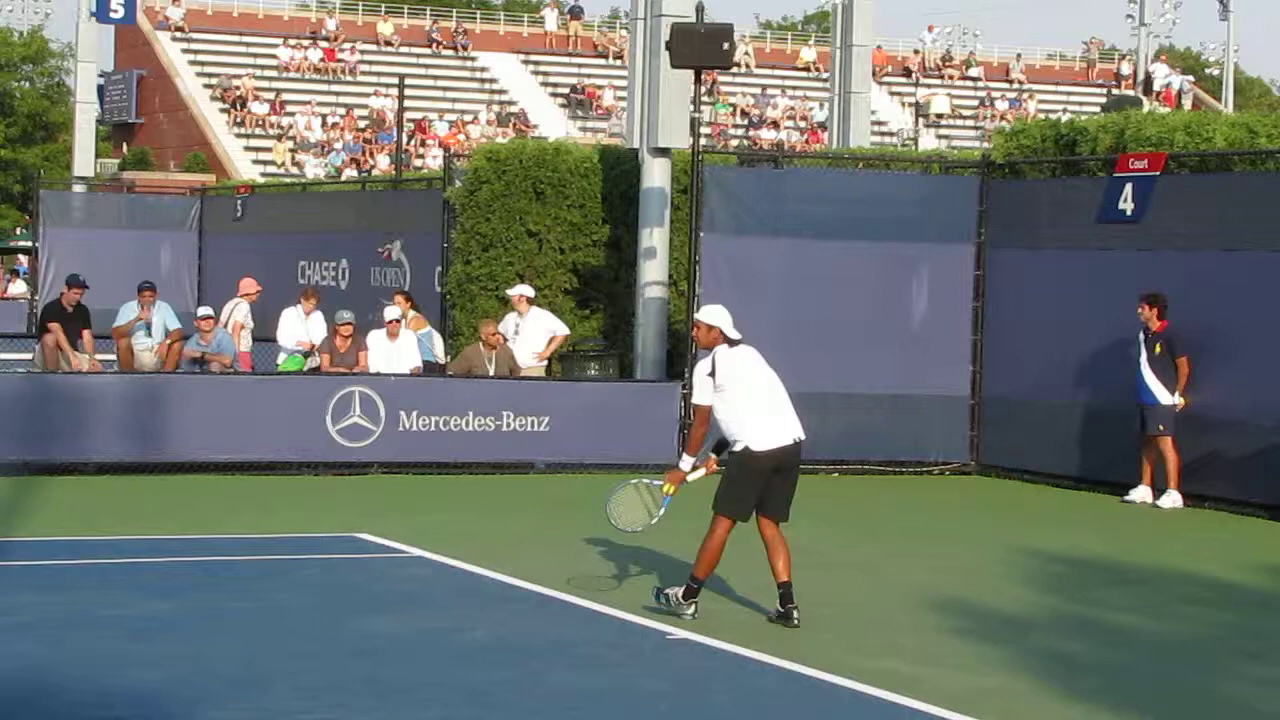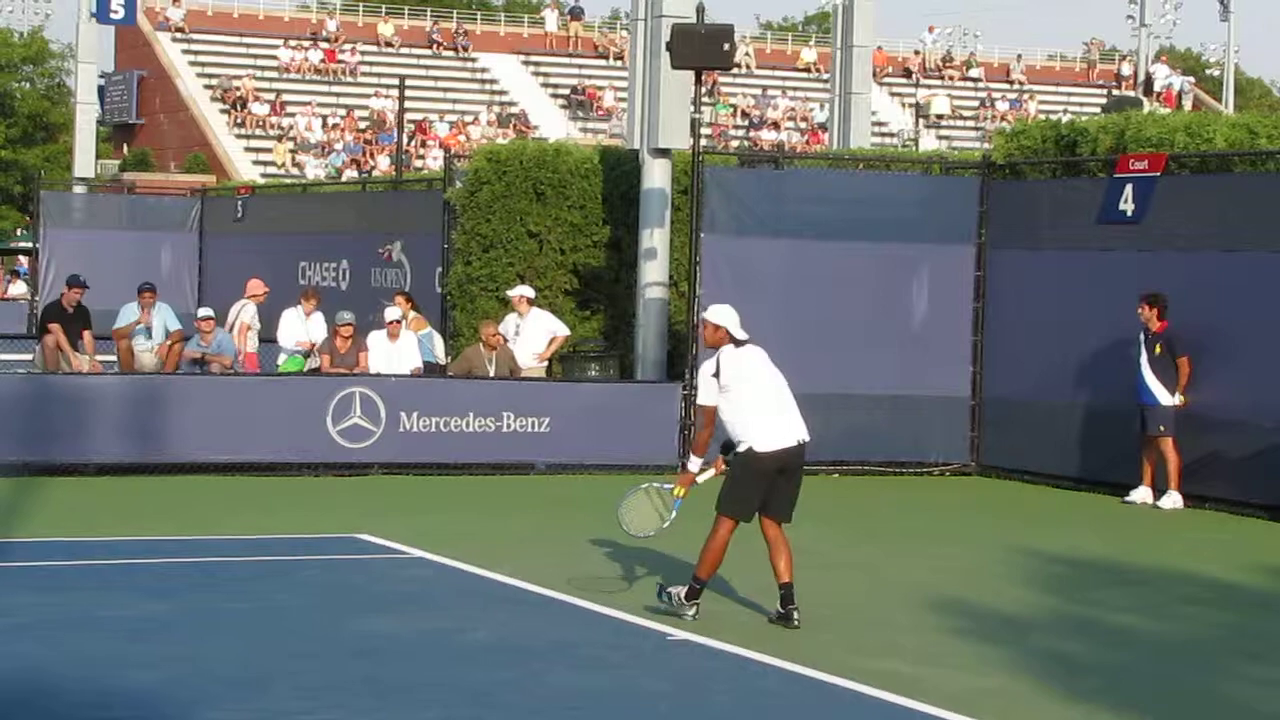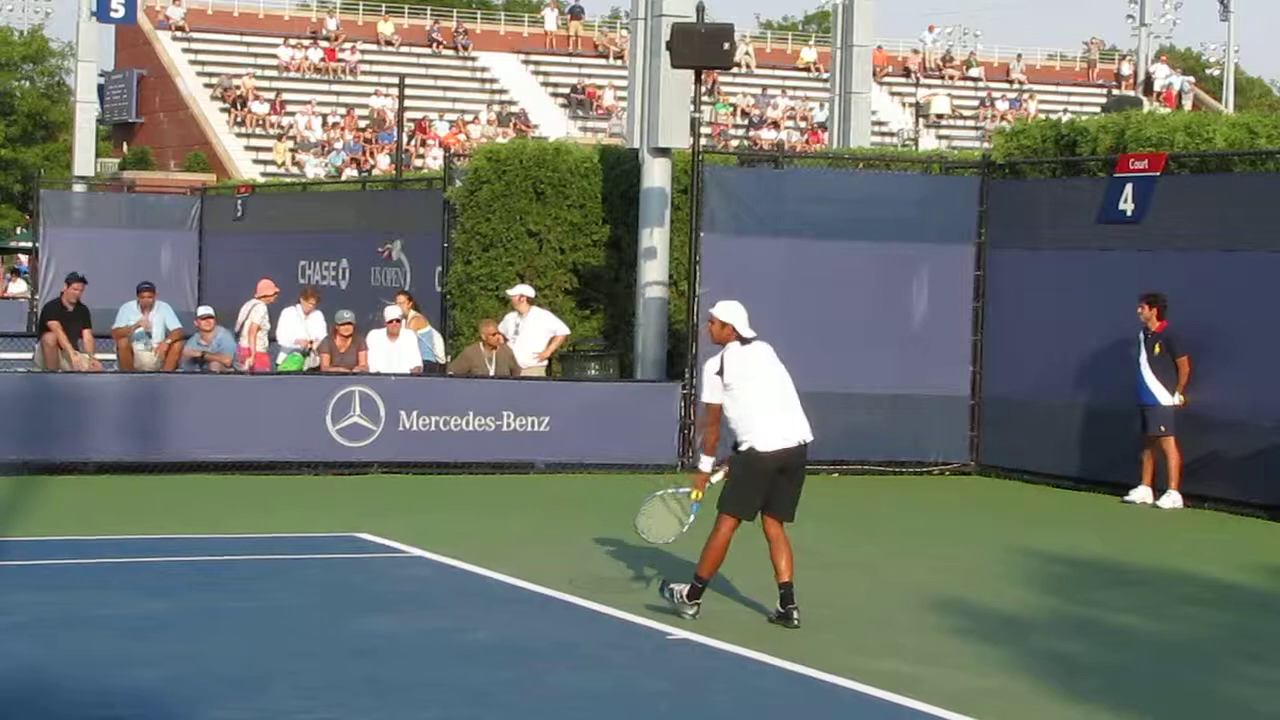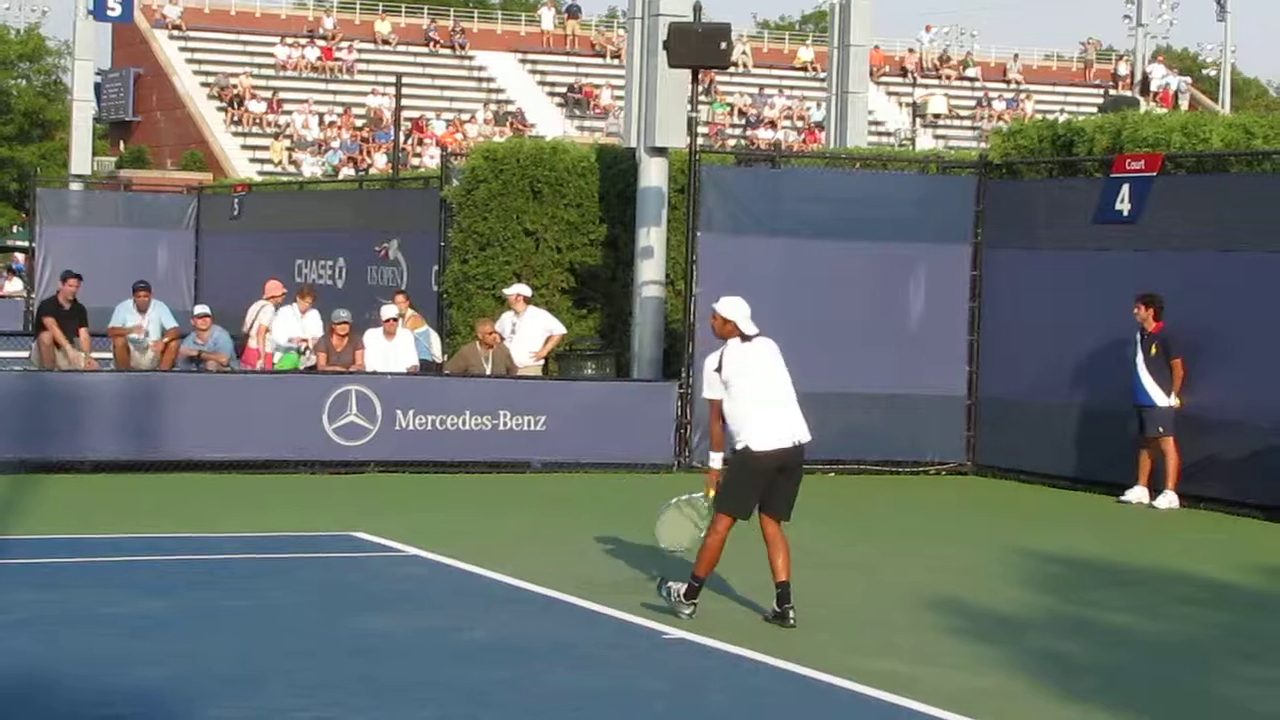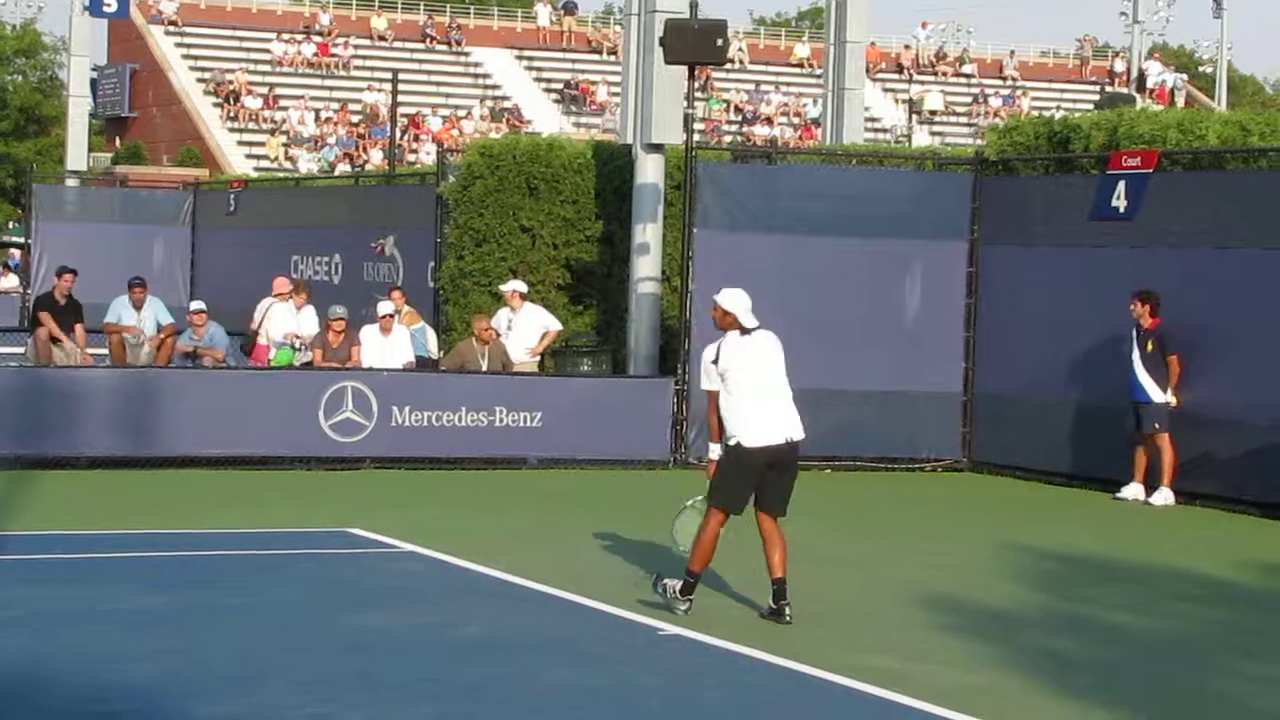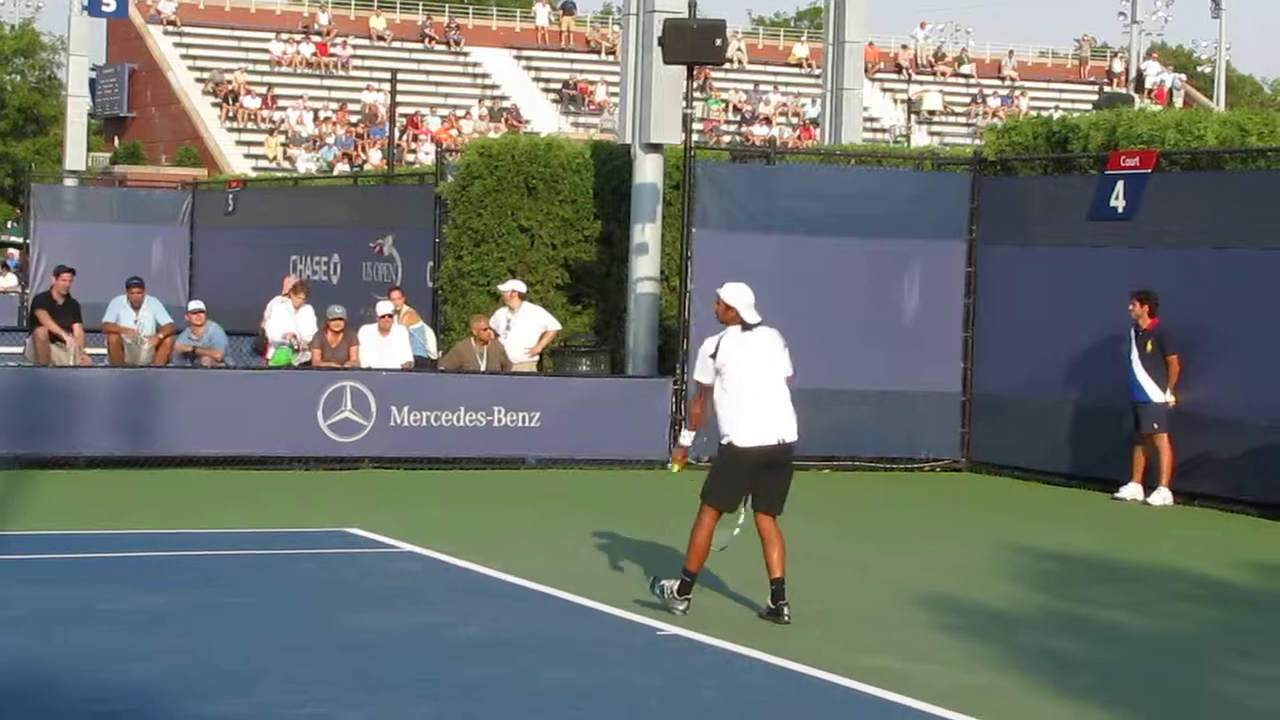
dt=0.1s
person 1, frame 1
left shoulder: (706, 367)
right shoulder: (750, 354)
left elbow: (701, 424)
left wrist: (682, 467)
right wrist: (719, 453)
left hip: (756, 450)
right hip: (789, 444)
left knee: (722, 523)
right knee: (769, 524)
left ankle: (687, 597)
right ankle: (787, 605)
person 1, frame 2
left shoulder: (711, 367)
right shoulder: (757, 353)
left elbow: (707, 425)
left wrist: (691, 468)
left hip: (761, 451)
right hip: (793, 446)
left knee: (725, 523)
right knee: (772, 525)
left ankle: (689, 598)
right ankle: (788, 606)
person 1, frame 3
left shoulder: (717, 365)
right shoulder: (765, 351)
left elbow: (713, 422)
left wrist: (704, 468)
right wrist: (738, 454)
left hip: (762, 450)
right hip: (796, 445)
left knee: (726, 522)
right knee: (774, 524)
left ankle: (691, 597)
right ankle: (788, 606)
person 1, frame 4
left shoulder: (717, 361)
right shoulder: (769, 347)
left elbow: (717, 417)
left wrist: (715, 464)
left hip: (759, 450)
right hip: (793, 445)
left knee: (721, 522)
right knee: (771, 523)
left ankle: (688, 596)
right ankle: (784, 605)
person 1, frame 5
left shoulder: (716, 352)
right shoulder: (770, 340)
left elbow: (714, 409)
left wrist: (714, 453)
left hip: (749, 445)
right hip: (788, 441)
left knee: (715, 515)
right knee: (768, 520)
left ankle: (684, 592)
right ankle: (780, 602)
person 1, frame 6
left shoulder: (715, 346)
right shoulder: (774, 338)
left elbow: (700, 399)
right elbow: (784, 387)
left wrist: (684, 441)
left hip: (743, 443)
right hip: (782, 442)
left knee: (708, 513)
right knee: (766, 519)
left ankle: (682, 592)
right ankle: (779, 602)
person 2, frame 1
left shoulder: (1168, 336)
right shoulder: (1143, 334)
left elbow: (1183, 367)
left wrist: (1178, 395)
right wrist: (1144, 391)
left hip: (1162, 400)
right hip: (1146, 399)
left knee: (1165, 443)
right knee: (1148, 443)
left ankle: (1173, 493)
right ankle: (1145, 488)
person 2, frame 2
left shoulder: (1168, 336)
right shoulder: (1144, 335)
left elbow: (1184, 367)
left wrist: (1178, 394)
right wrist: (1144, 393)
left hip: (1162, 400)
right hip: (1146, 399)
left knee: (1166, 444)
right knee: (1148, 444)
left ankle: (1174, 494)
right ankle: (1146, 489)
person 2, frame 3
left shoulder: (1167, 336)
right shoulder: (1143, 334)
left elbow: (1184, 367)
left wrist: (1178, 394)
right wrist: (1144, 392)
left hip: (1163, 401)
right hip: (1146, 400)
left knee: (1167, 444)
right knee: (1148, 443)
left ankle: (1173, 494)
right ankle: (1145, 489)
person 2, frame 4
left shoulder: (1164, 337)
right shoulder: (1140, 335)
left elbow: (1178, 370)
left wrist: (1173, 396)
right wrist: (1140, 393)
left hip: (1160, 401)
right hip: (1143, 400)
left knee: (1166, 444)
right knee: (1145, 444)
left ankle: (1170, 494)
right ankle: (1142, 489)
person 2, frame 5
left shoulder: (1160, 333)
right shoulder: (1136, 331)
left elbow: (1174, 366)
left wrist: (1169, 393)
right wrist: (1137, 389)
left hip: (1156, 398)
right hip: (1139, 397)
left knee: (1162, 441)
right knee: (1141, 440)
left ankle: (1166, 491)
right ankle: (1137, 486)
person 2, frame 6
left shoulder: (1159, 333)
right shoulder: (1134, 332)
left elbow: (1174, 366)
left wrist: (1168, 392)
right wrist: (1135, 390)
left hip: (1155, 398)
right hip: (1138, 396)
left knee: (1160, 440)
right knee: (1139, 440)
left ankle: (1164, 491)
right ankle: (1136, 486)
